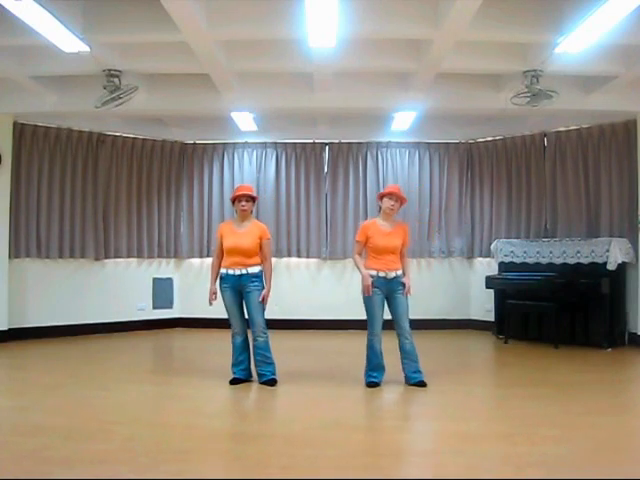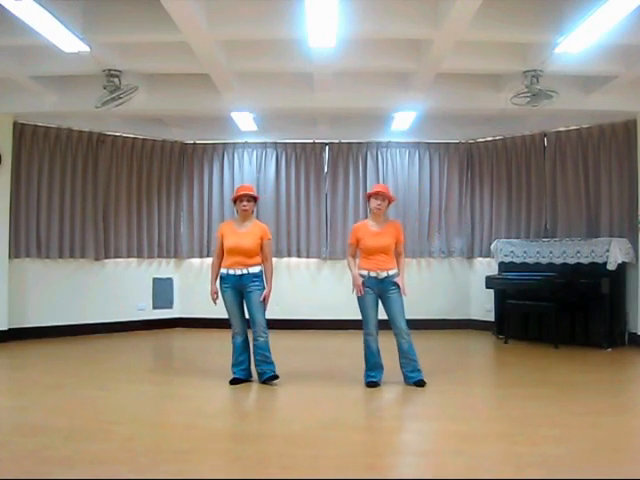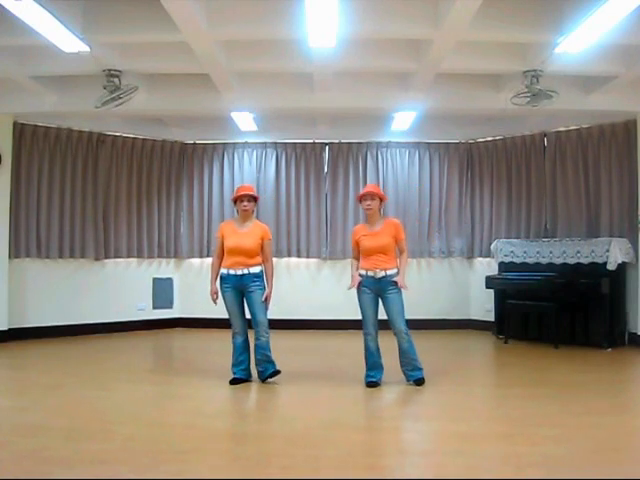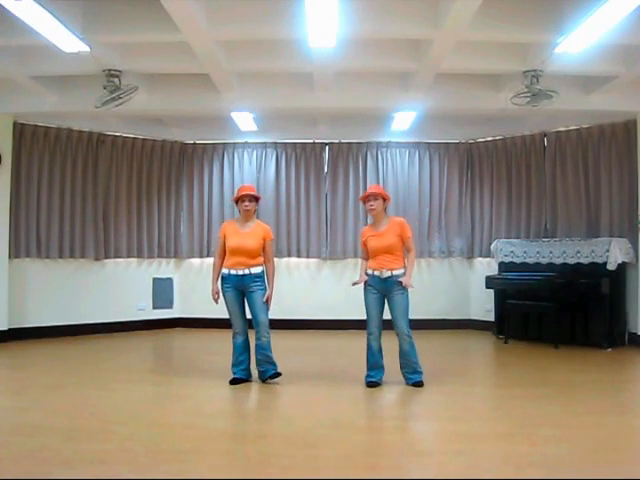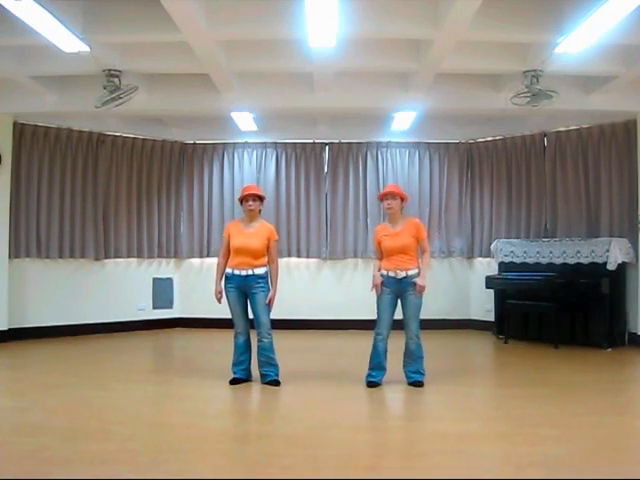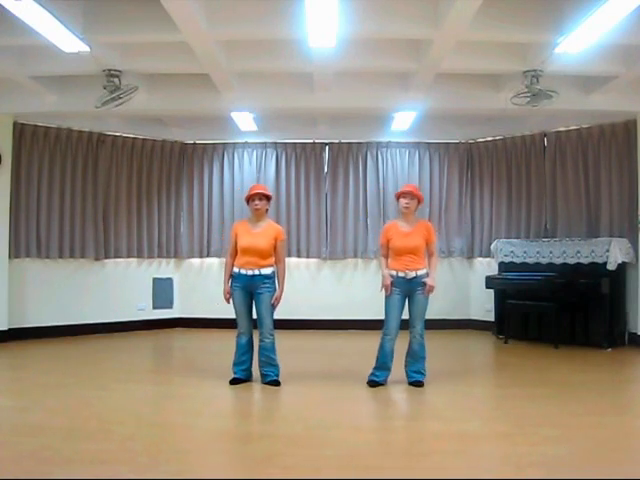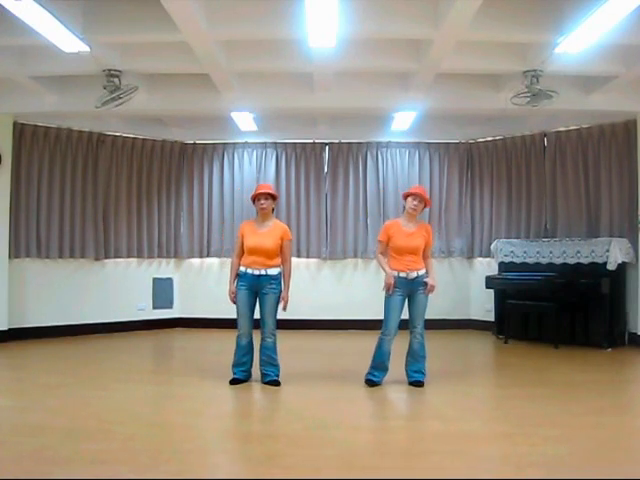
dt=0.3s
person 1, frame 1
left shoulder: (402, 228)
right shoulder: (367, 226)
right elbow: (357, 254)
left wrist: (407, 277)
right wrist: (364, 273)
left hip: (396, 281)
right hip: (375, 281)
left knee: (404, 329)
right knee: (374, 331)
left ankle: (413, 374)
right ankle: (374, 375)
person 1, frame 2
left shoulder: (395, 227)
right shoulder: (358, 228)
left elbow: (400, 255)
right elbow: (351, 256)
left wrist: (401, 276)
right wrist: (355, 274)
left hip: (390, 281)
right hip: (367, 281)
left knee: (401, 328)
right knee: (370, 331)
left ankle: (413, 374)
right ankle: (373, 375)
person 1, frame 3
left shoulder: (394, 224)
right shoulder: (358, 231)
left elbow: (403, 252)
left wrist: (401, 275)
right wrist: (354, 274)
left hip: (389, 280)
right hip: (366, 281)
left knee: (400, 328)
right knee: (369, 331)
left ankle: (414, 372)
right ankle: (373, 375)
person 1, frame 4
left shoulder: (399, 223)
right shoulder: (365, 231)
left elbow: (411, 251)
left wrist: (408, 275)
right wrist: (362, 274)
left hip: (396, 280)
right hip: (373, 281)
left knee: (402, 329)
right knee: (373, 330)
left ankle: (412, 374)
right ankle: (374, 375)
person 1, frame 5
left shoulder: (415, 224)
right shoulder: (380, 230)
left elbow: (425, 252)
left wrist: (422, 276)
right wrist: (375, 274)
left hip: (410, 280)
right hip: (387, 281)
left knee: (412, 330)
right knee: (381, 330)
left ankle: (415, 374)
right ankle: (375, 374)
person 1, frame 6
left shoulder: (426, 227)
right shoulder: (389, 228)
left elbow: (432, 255)
right elbow: (383, 256)
left wrist: (432, 276)
right wrist: (385, 273)
left hip: (419, 281)
right hip: (396, 281)
left knee: (417, 330)
right knee: (390, 330)
left ankle: (416, 374)
right ankle: (379, 374)
person 1, frame 7
left shoulder: (426, 229)
right shoulder: (390, 226)
left elbow: (427, 257)
right elbow: (380, 253)
left wrist: (431, 276)
right wrist: (388, 272)
left hip: (419, 281)
right hip: (397, 281)
left knee: (417, 330)
right knee: (389, 330)
left ankle: (416, 374)
right ankle: (376, 374)
person 2, frame 1
left shoulder: (261, 228)
right shoulder: (224, 228)
left elbow: (267, 260)
right elbow: (217, 258)
left wrist: (267, 286)
right wrist: (212, 284)
left hip: (252, 279)
right hip: (229, 280)
left knee: (259, 327)
right knee: (237, 329)
left ankle: (266, 373)
right ankle: (241, 372)
person 2, frame 2
left shoulder: (262, 229)
right shoulder: (224, 227)
left elbow: (267, 260)
right elbow: (217, 257)
left wrist: (268, 287)
right wrist: (213, 283)
left hip: (253, 279)
right hip: (229, 280)
left knee: (259, 327)
right knee: (237, 329)
left ankle: (266, 371)
right ankle: (241, 373)
person 2, frame 3
left shoulder: (262, 229)
right shoulder: (224, 227)
left elbow: (267, 261)
right elbow: (217, 257)
left wrist: (269, 287)
right wrist: (213, 283)
left hip: (253, 279)
right hip: (229, 280)
left knee: (261, 325)
right knee: (237, 329)
left ankle: (266, 369)
right ankle: (241, 372)
person 2, frame 4
left shoulder: (264, 229)
right shoulder: (226, 227)
left elbow: (269, 261)
right elbow: (219, 257)
left wrist: (270, 287)
right wrist: (214, 283)
left hip: (255, 279)
right hip: (230, 280)
left knee: (262, 326)
right knee: (238, 329)
left ankle: (267, 370)
right ankle: (241, 373)
person 2, frame 5
left shoulder: (269, 230)
right shoulder: (231, 227)
left elbow: (273, 262)
right elbow: (223, 257)
left wrist: (274, 288)
right wrist: (218, 283)
left hip: (258, 279)
right hip: (234, 280)
left knee: (264, 328)
right knee: (240, 329)
left ankle: (269, 374)
right ankle: (241, 372)
person 2, frame 6
left shoulder: (276, 230)
right shoulder: (238, 227)
left elbow: (280, 262)
right elbow: (230, 257)
left wrist: (280, 288)
right wrist: (226, 283)
left hip: (265, 280)
right hip: (240, 279)
left knee: (267, 329)
right knee: (243, 329)
left ankle: (269, 374)
right ankle: (241, 372)
person 2, frame 7
left shoulder: (282, 229)
right shoulder: (245, 227)
left elbow: (286, 262)
right elbow: (237, 257)
left wrist: (286, 289)
right wrist: (232, 283)
left hip: (271, 280)
right hip: (246, 279)
left knee: (269, 330)
right knee: (244, 329)
left ankle: (270, 374)
right ankle: (241, 372)
